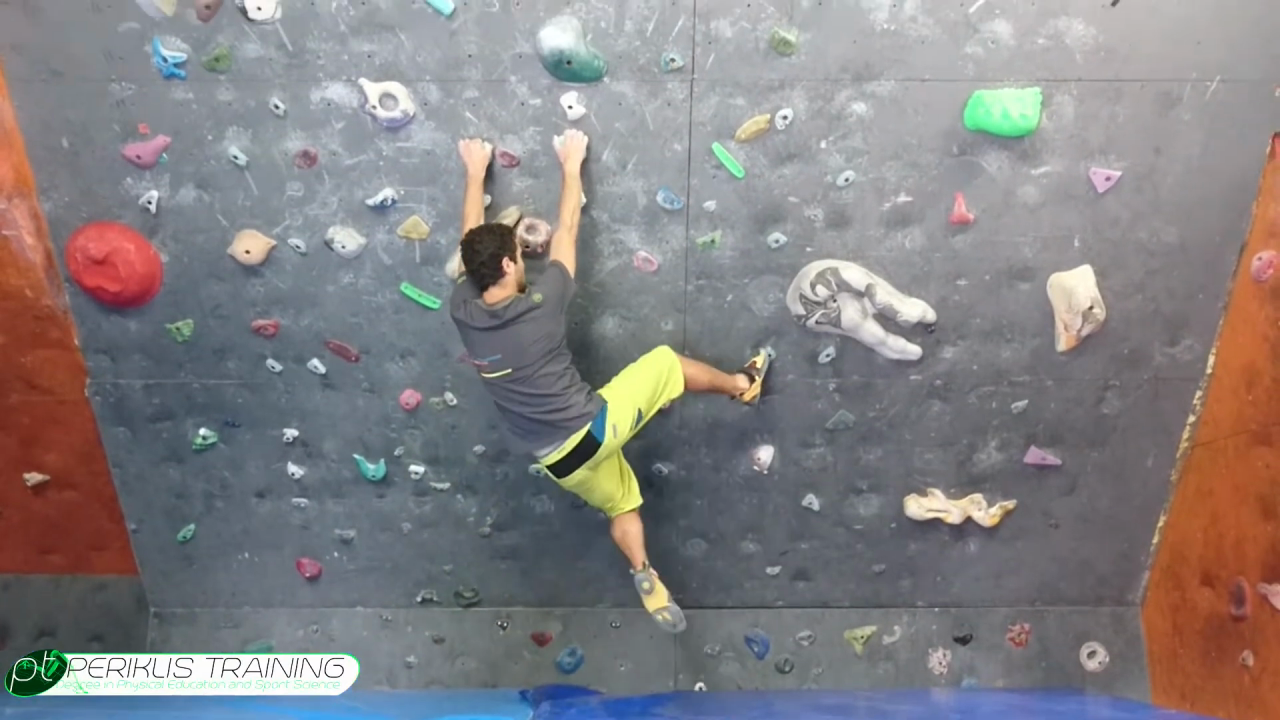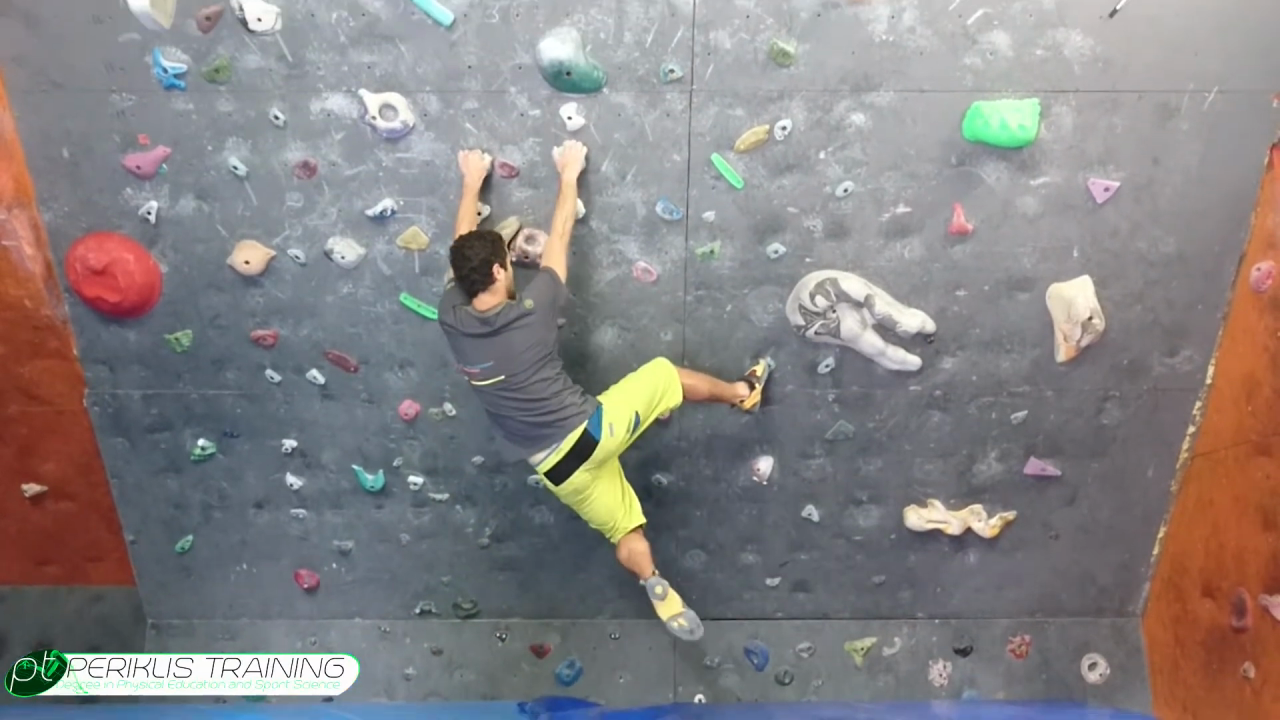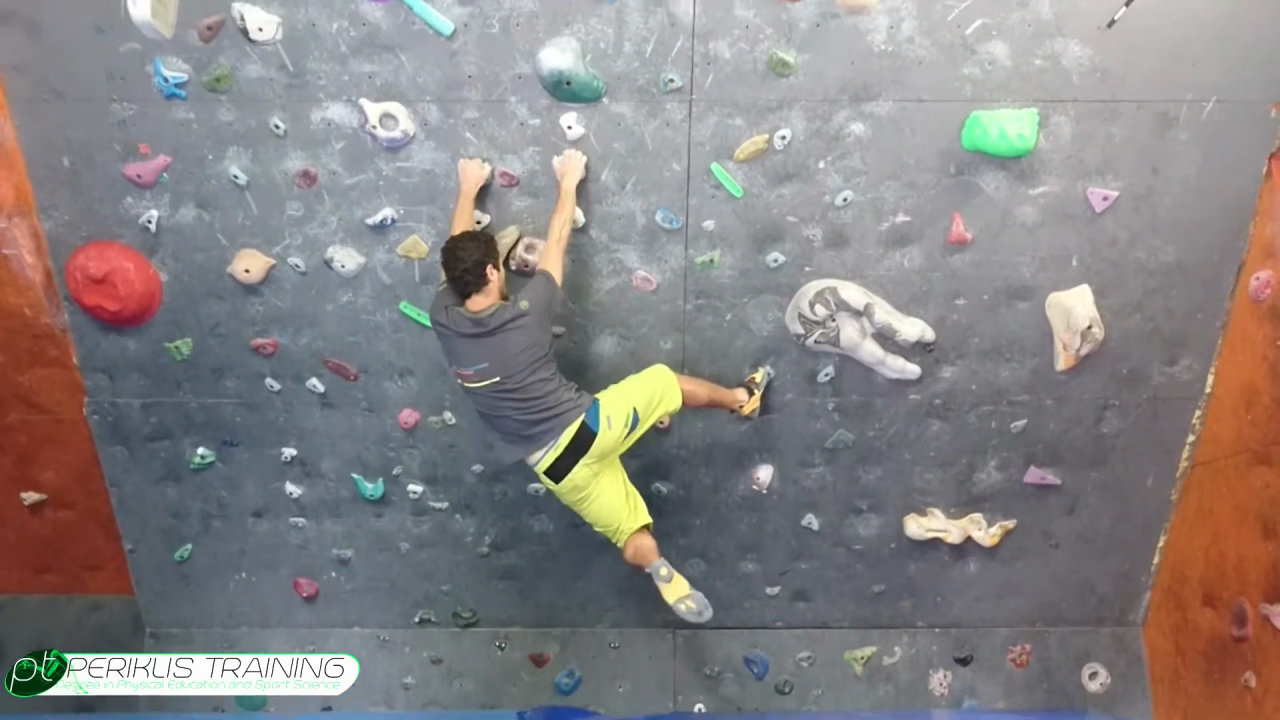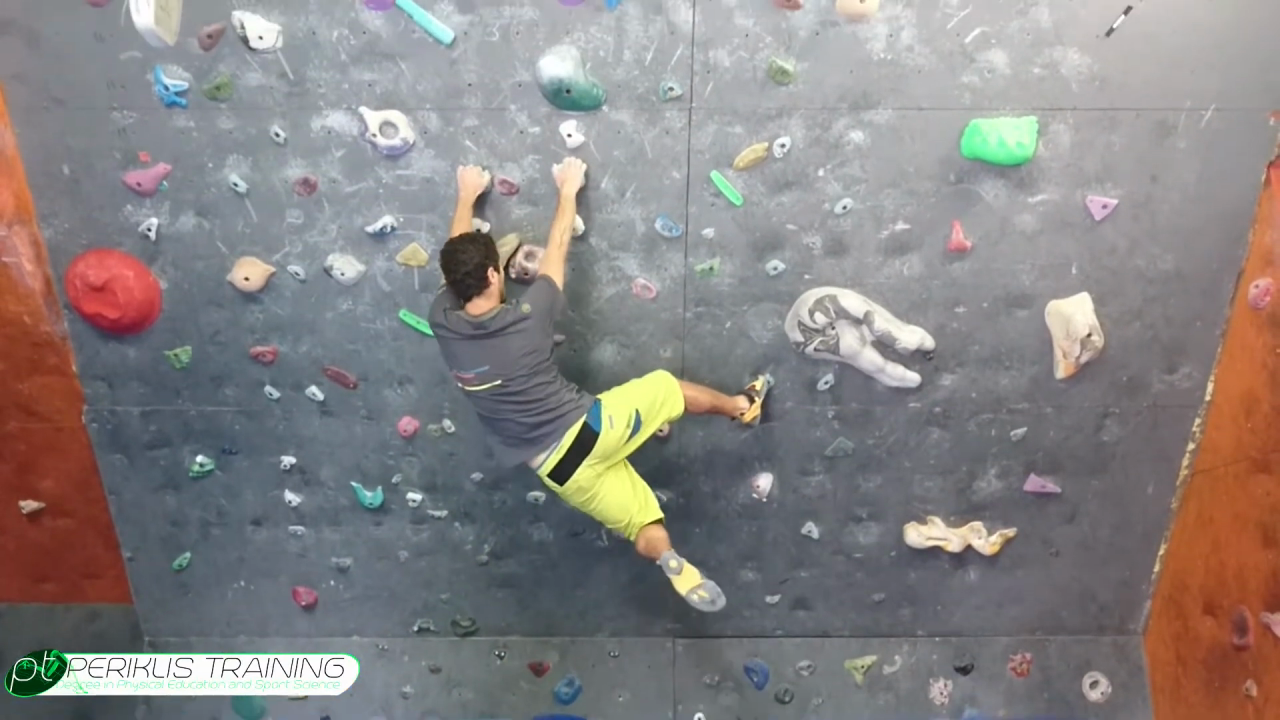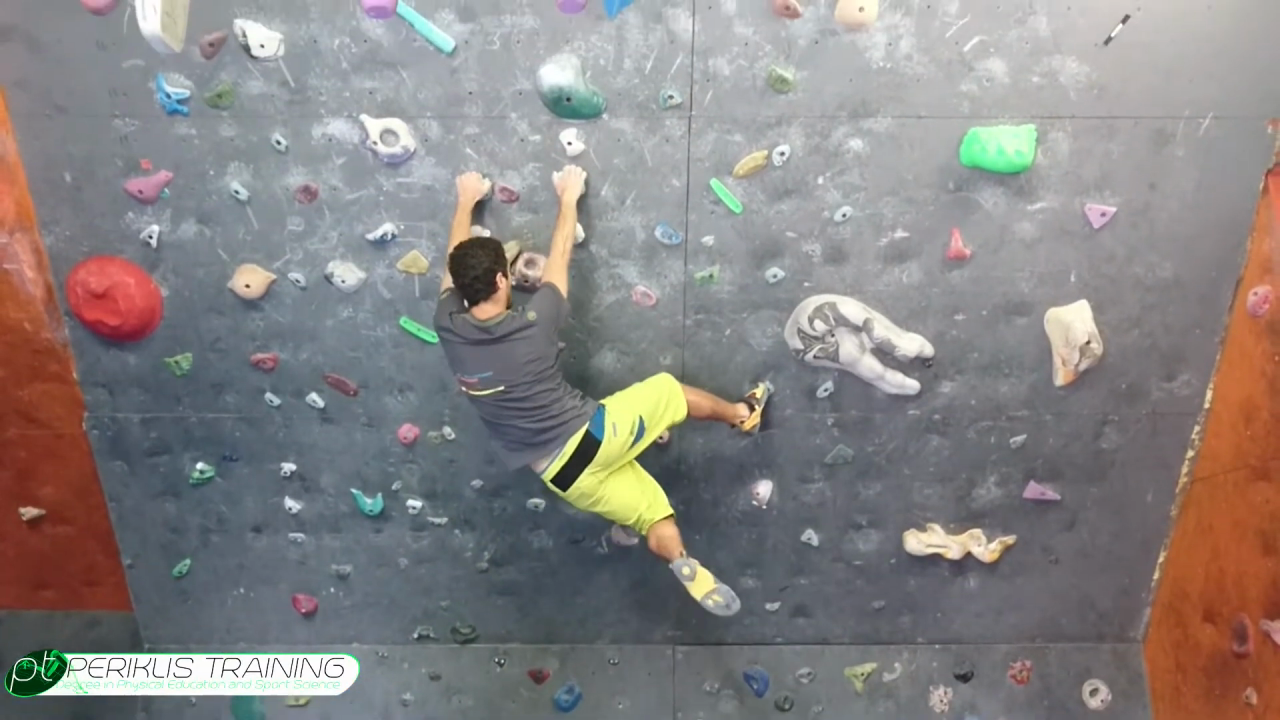
dt=0.2s
person 1, frame 1
left shoulder: (462, 311)
right shoulder: (541, 304)
left elbow: (473, 238)
right elbow: (567, 231)
left wrist: (475, 171)
right wrist: (571, 163)
left hip: (559, 460)
right hip: (596, 425)
left knee: (622, 506)
right knee: (665, 362)
left ankle: (643, 574)
right ankle: (740, 383)
person 1, frame 2
left shoulder: (451, 318)
right shoulder: (532, 311)
left elbow: (464, 249)
right elbow: (559, 239)
left wrist: (472, 181)
right wrist: (569, 175)
left hip: (557, 468)
right hip: (592, 428)
left knee: (624, 528)
right knee: (665, 374)
left ankle: (651, 580)
right ankle: (740, 392)
person 1, frame 3
left shoulder: (444, 320)
right shoulder: (526, 312)
left elbow: (459, 254)
right elbow: (556, 244)
left wrist: (468, 188)
right wrist: (568, 182)
left hip: (556, 467)
right hip: (588, 426)
left knee: (629, 531)
right knee: (665, 380)
left ankle: (656, 566)
right ankle: (740, 397)
person 1, frame 4
left shoulder: (443, 323)
right shoulder: (528, 315)
left elbow: (457, 258)
right elbow: (557, 249)
left wrist: (466, 196)
right wrist: (568, 189)
left hip: (559, 469)
right hip: (591, 427)
left knee: (643, 524)
right knee: (666, 386)
left ankle: (666, 556)
right ankle: (741, 405)
person 1, frame 5
left shoulder: (449, 327)
right shoulder: (533, 322)
left elbow: (456, 265)
right elbow: (559, 256)
left wrist: (466, 201)
right wrist: (569, 197)
left hip: (564, 475)
right hip: (594, 434)
left knee: (655, 518)
right knee: (669, 390)
left ankle: (682, 564)
right ankle: (741, 413)
